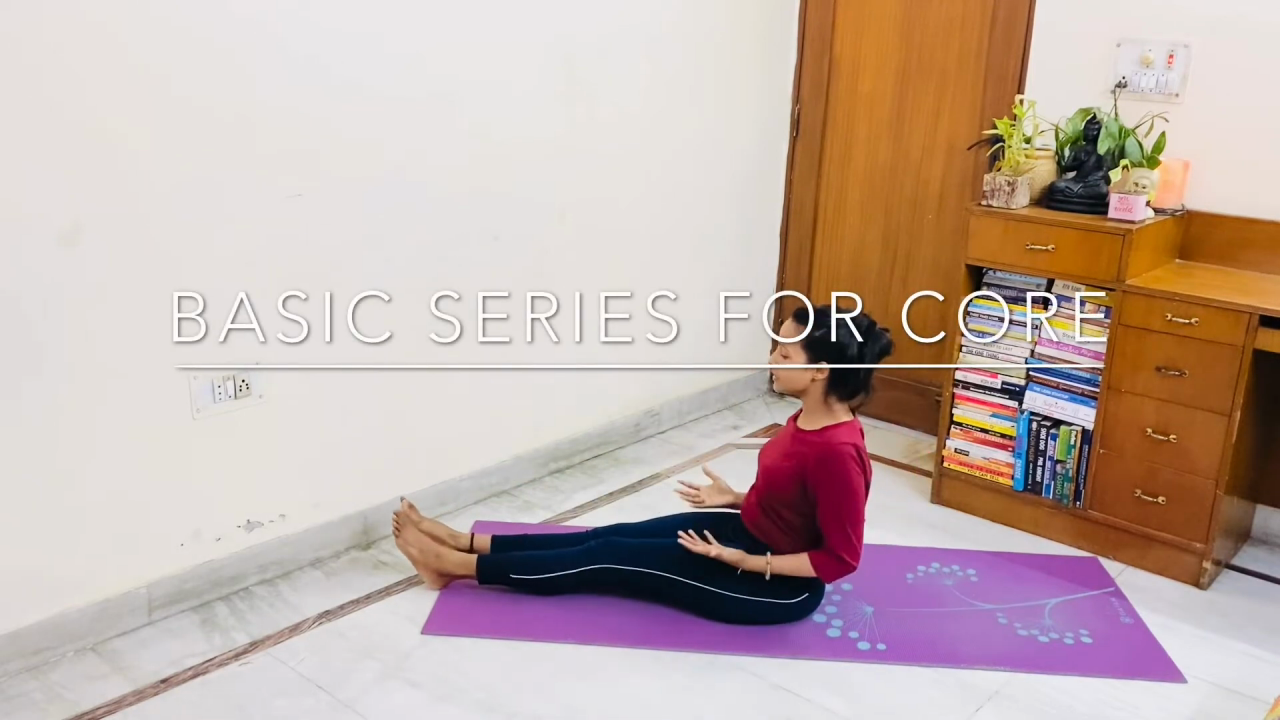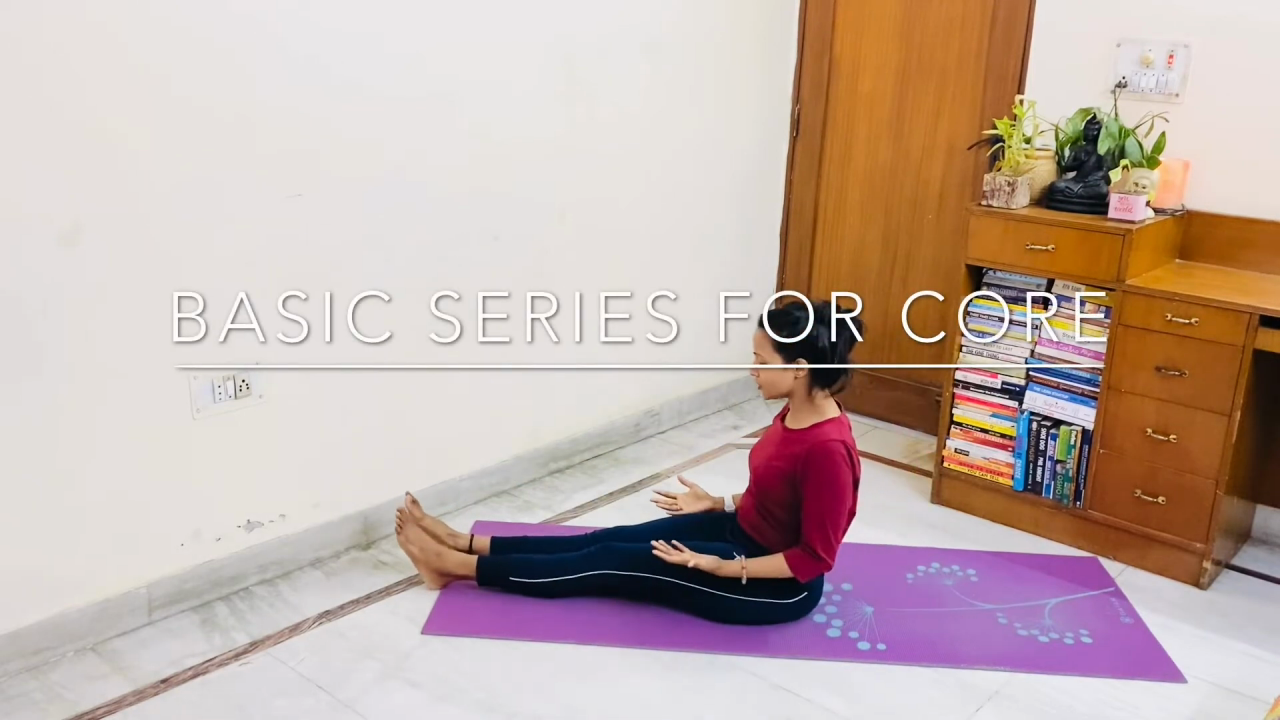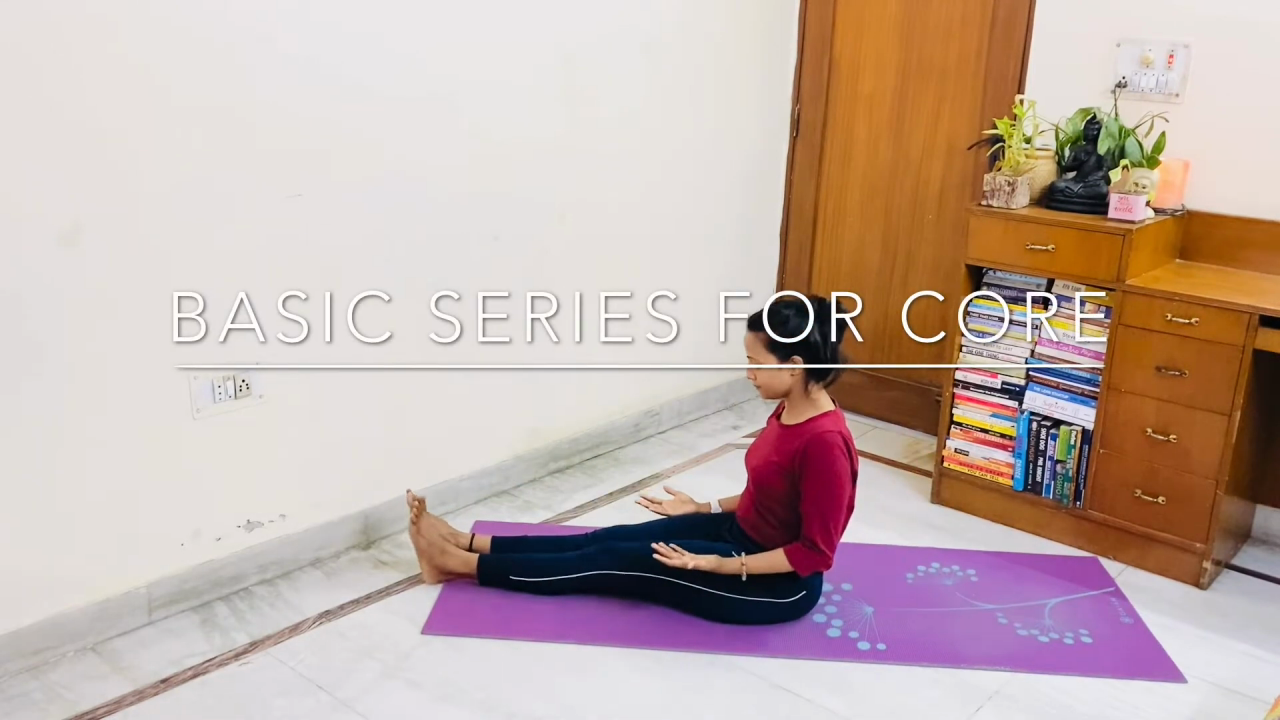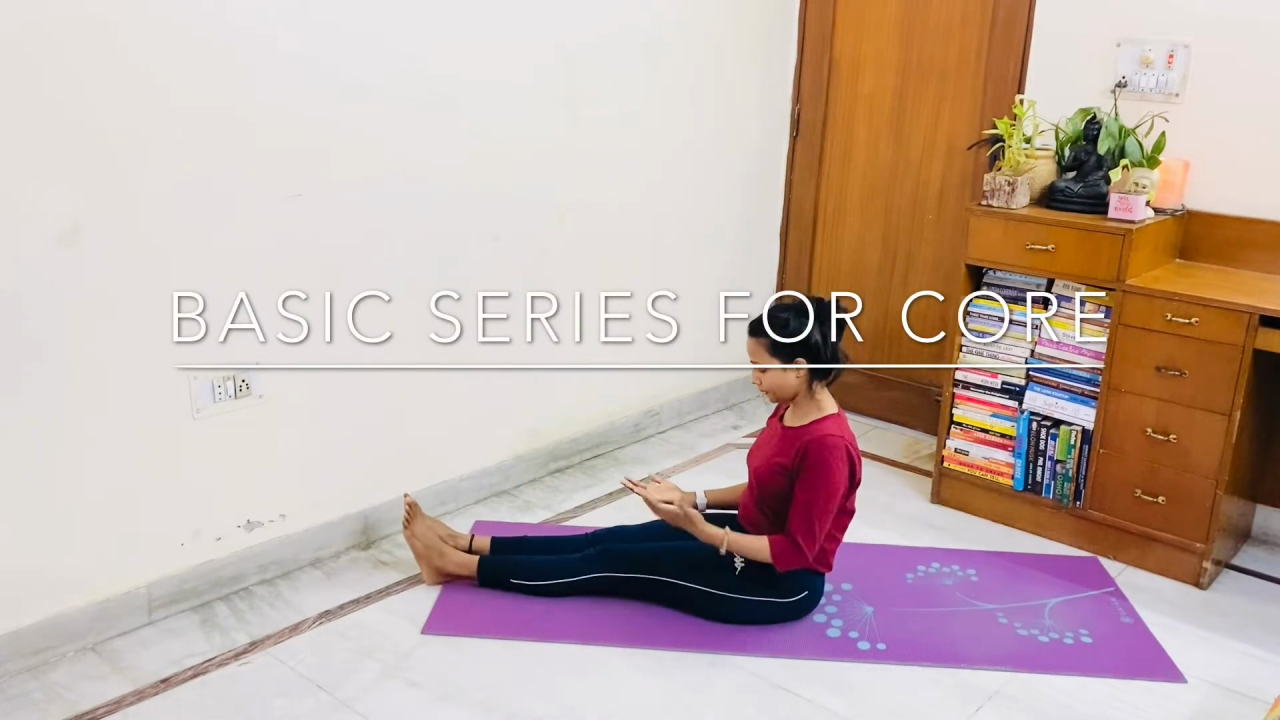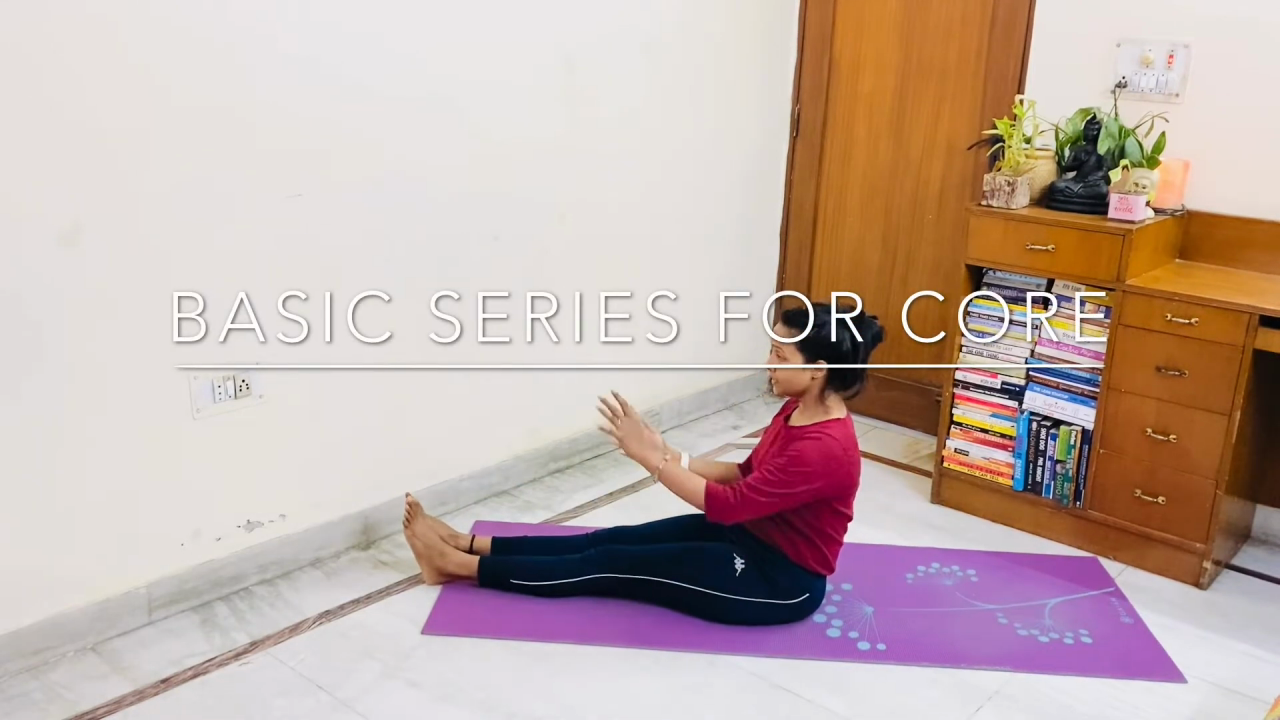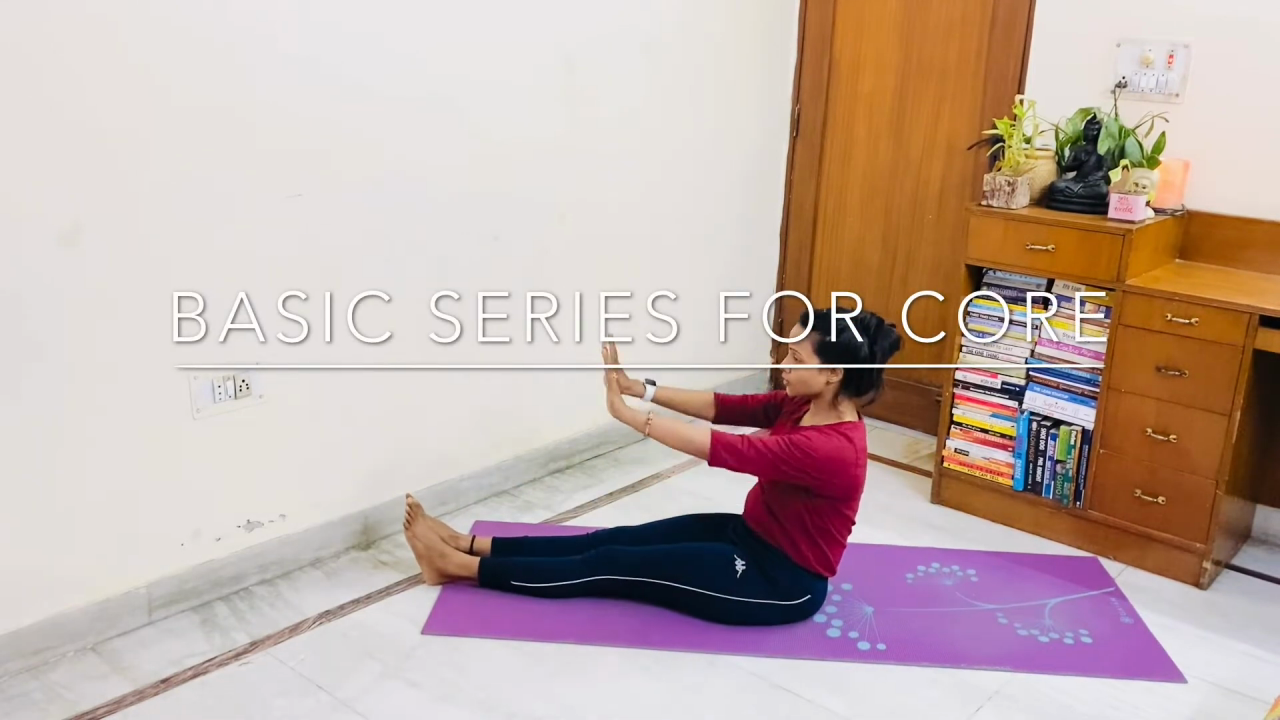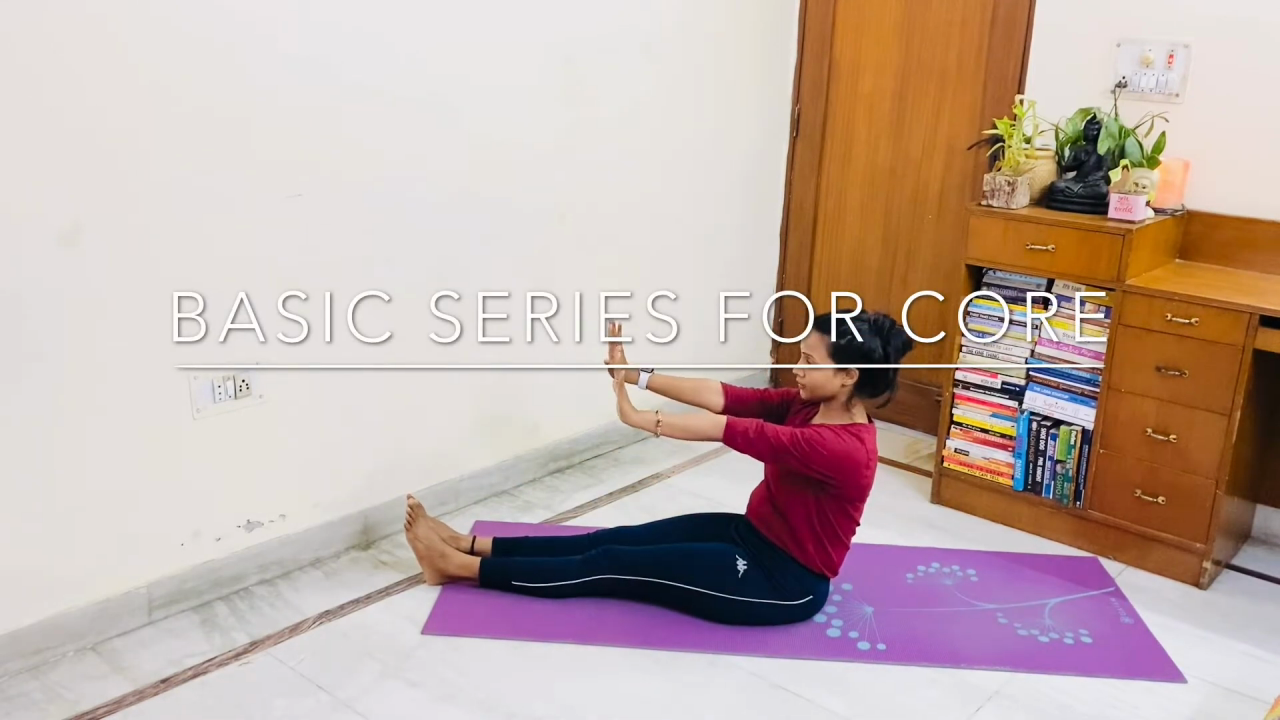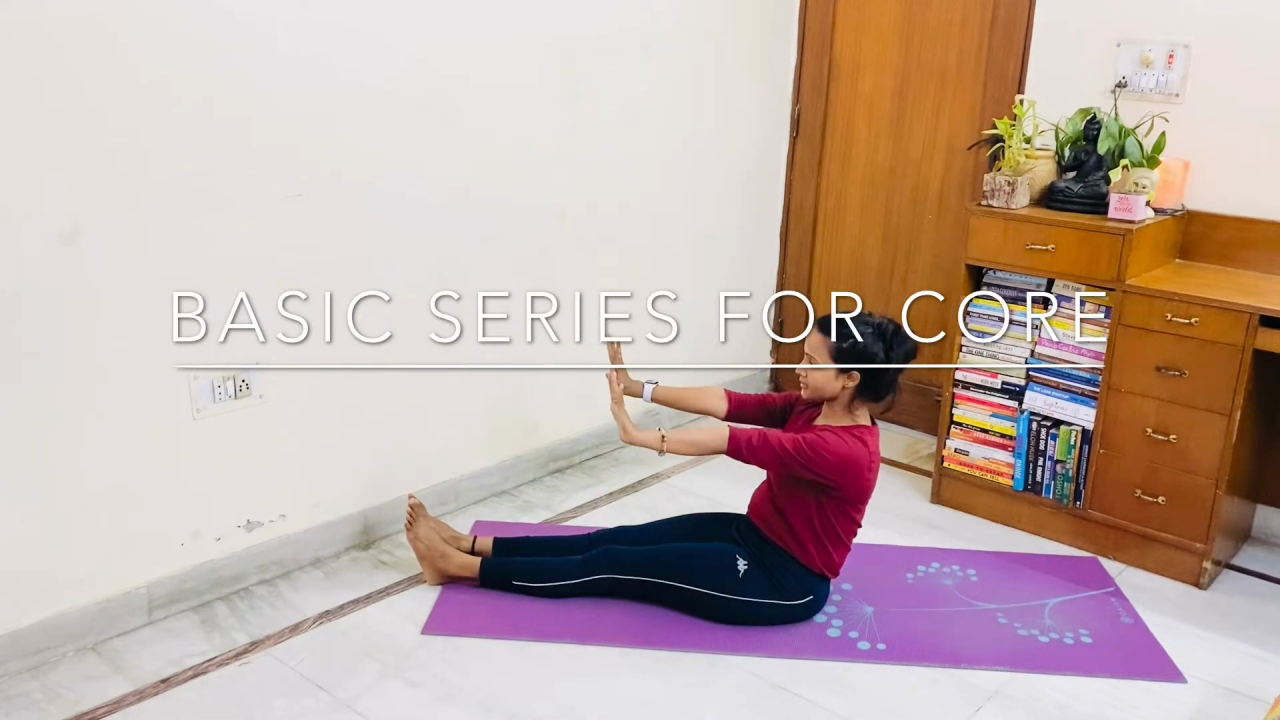
dt=0.3s
person 1, frame 1
left shoulder: (837, 450)
right shoulder: (811, 417)
left elbow: (840, 559)
left wrist: (746, 561)
right wrist: (735, 497)
left hip: (781, 589)
right hip: (752, 536)
left knee: (612, 557)
right knee: (613, 537)
left ankle: (456, 565)
right ankle: (467, 543)
person 1, frame 2
left shoulder: (827, 448)
right shoulder: (798, 413)
left elbow: (815, 557)
left wrist: (722, 569)
right wrist: (719, 503)
left hip: (780, 586)
right hip: (747, 535)
left knee: (613, 562)
right knee: (611, 540)
left ankle: (457, 566)
right ankle: (466, 543)
person 1, frame 3
left shoulder: (824, 441)
right shoulder: (792, 411)
left elbow: (815, 552)
left wrist: (718, 566)
right wrist: (703, 508)
left hip: (780, 586)
right hip: (744, 534)
left knee: (613, 561)
right knee: (609, 540)
left ankle: (457, 563)
right ankle: (466, 543)
person 1, frame 4
left shoulder: (827, 444)
right shoulder: (792, 410)
left elbow: (798, 551)
left wrist: (702, 532)
right wrist: (694, 502)
left hip: (781, 585)
right hip: (754, 536)
left knee: (615, 564)
right knee: (611, 540)
left ankle: (458, 566)
right ankle: (466, 544)
person 1, frame 5
left shoulder: (826, 447)
right shoulder: (799, 408)
left elbow: (730, 503)
right elbow: (751, 474)
left wrist: (651, 457)
right wrist: (670, 457)
left hip: (782, 582)
right hip: (760, 540)
left knee: (616, 563)
right knee: (615, 540)
left ankle: (458, 566)
right ankle: (469, 544)
person 1, frame 6
left shoulder: (831, 450)
right shoulder: (803, 405)
left elbow: (724, 447)
right elbow: (723, 407)
left wrist: (630, 415)
right wrist: (638, 386)
left hip: (783, 583)
right hip: (753, 537)
left knee: (613, 567)
right knee: (614, 540)
left ankle: (459, 566)
right ankle: (469, 544)
person 1, frame 7
left shoulder: (844, 449)
right shoulder: (813, 405)
left elbow: (733, 430)
right elbow: (726, 397)
left wrist: (639, 418)
right wrist: (637, 376)
left hip: (785, 583)
right hip: (756, 536)
left knee: (614, 565)
right knee: (616, 540)
left ankle: (460, 566)
right ankle: (469, 545)
person 1, frame 8
left shoulder: (847, 452)
right shoulder: (815, 408)
left elbow: (738, 442)
right elbow: (729, 403)
left wrist: (641, 436)
right wrist: (639, 388)
left hip: (785, 582)
right hip: (756, 535)
left knee: (615, 564)
right knee: (616, 539)
left ankle: (459, 566)
right ankle: (470, 544)
